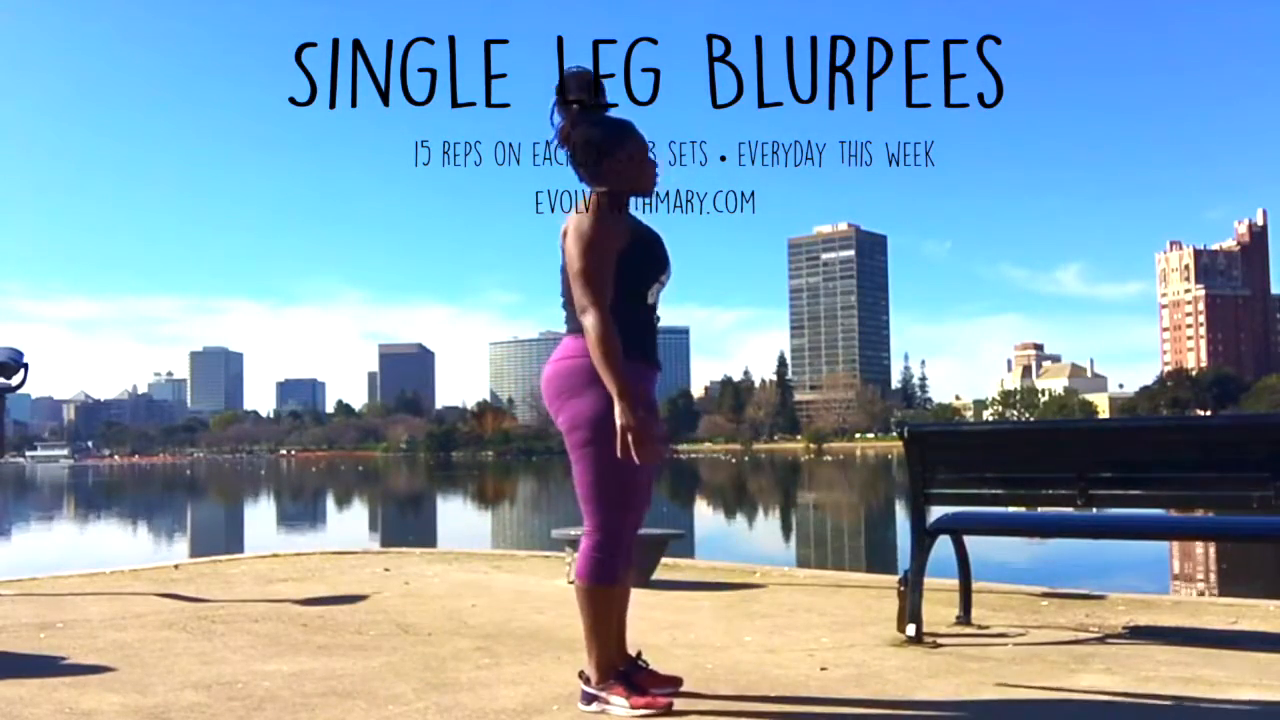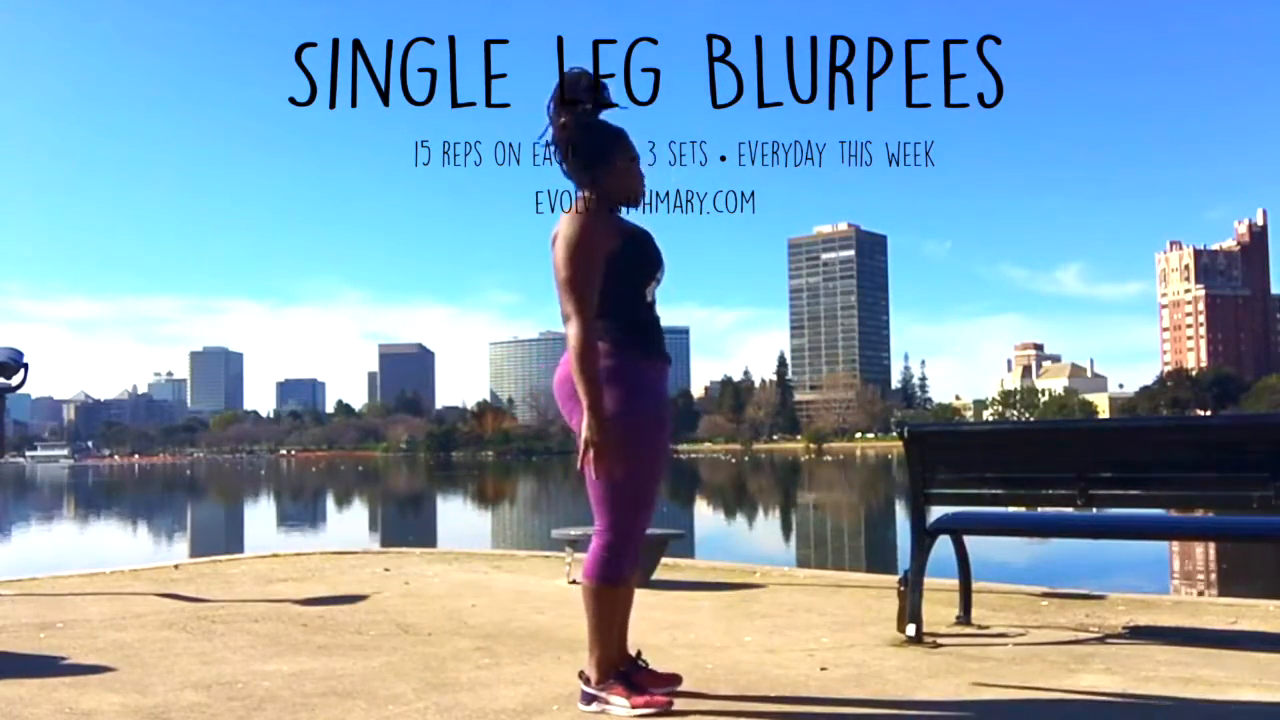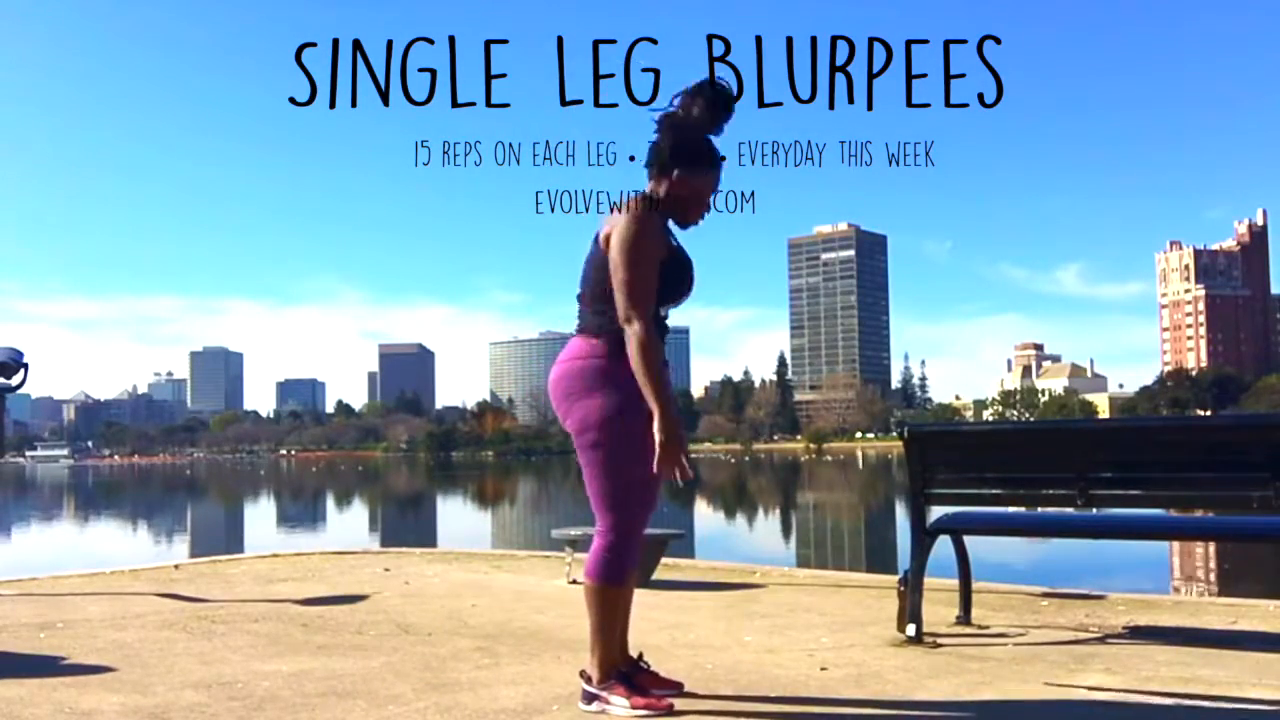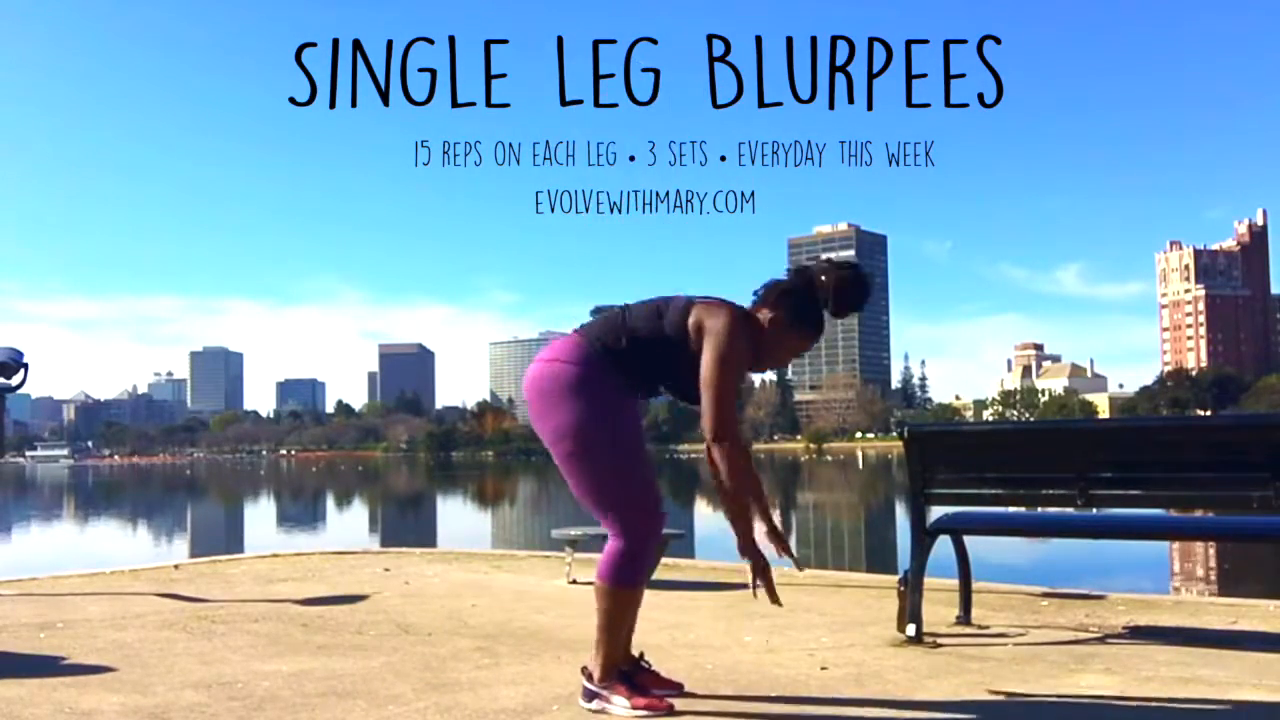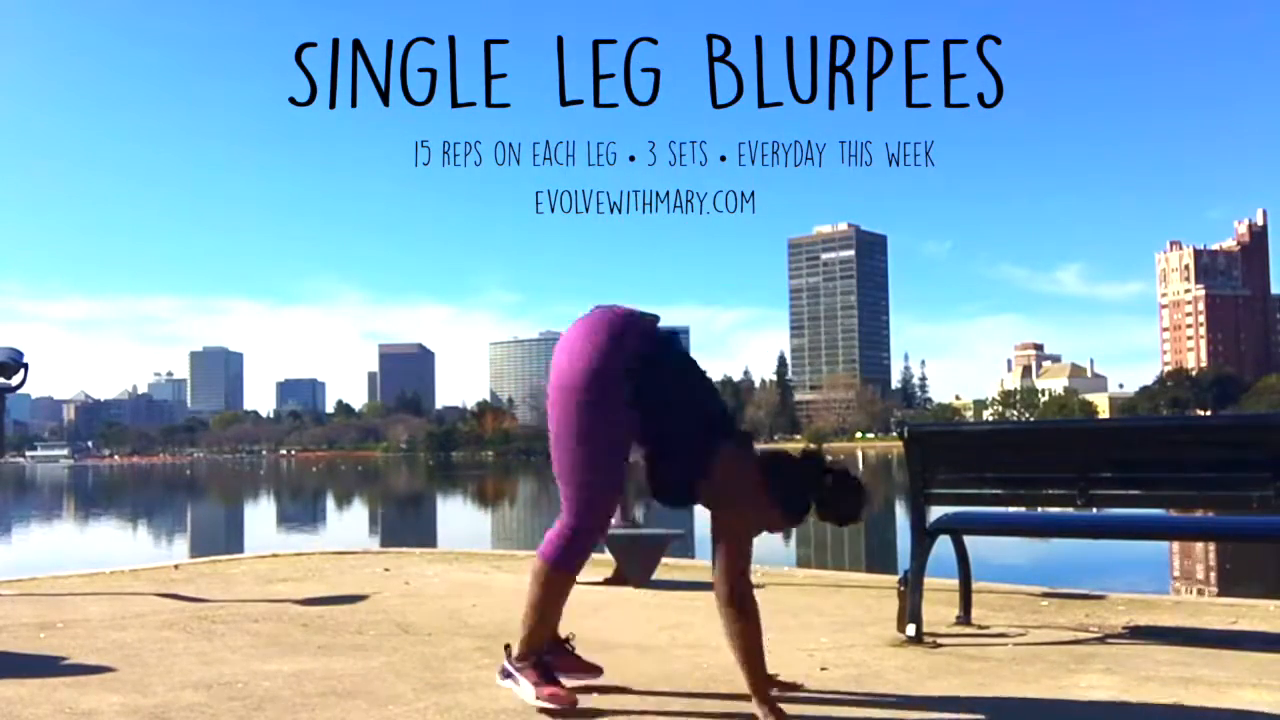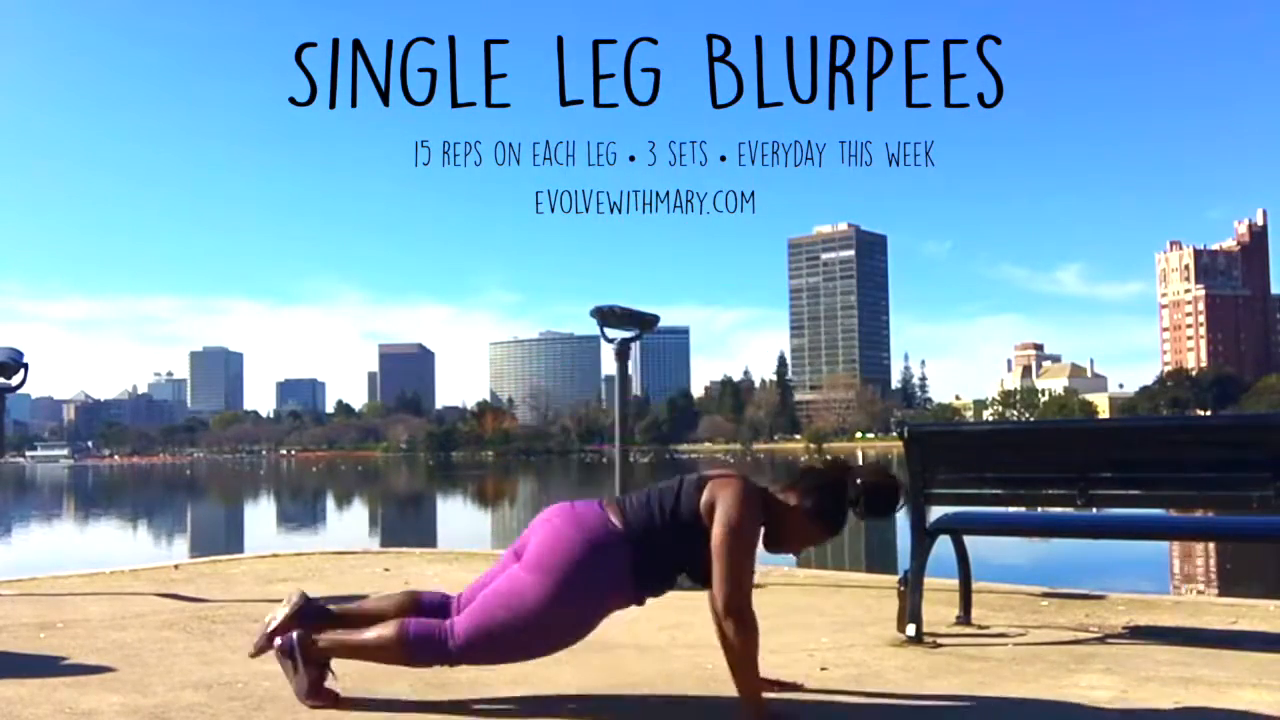
dt=0.3s
person 1, frame 1
left shoulder: (619, 223)
right shoulder: (595, 220)
right elbow: (594, 316)
left wrist: (633, 397)
right wrist: (625, 400)
left hip: (620, 383)
right hip: (595, 381)
left knee: (623, 530)
right knee: (607, 531)
left ankle: (618, 662)
person 1, frame 2
left shoulder: (607, 225)
right shoulder: (584, 224)
right elbow: (580, 325)
right wrist: (595, 413)
left hip: (635, 380)
right hip: (611, 381)
left knee: (627, 529)
right knee: (617, 529)
left ankle: (617, 662)
person 1, frame 3
left shoulder: (647, 225)
right shoulder: (638, 221)
right elbow: (634, 325)
left wrist: (660, 410)
right wrist: (664, 416)
left hip: (610, 379)
right hip: (599, 376)
left knee: (626, 526)
right knee: (620, 527)
left ankle: (617, 663)
person 1, frame 4
left shoulder: (734, 335)
right shoulder: (729, 331)
left elbow: (733, 444)
right elbow: (719, 443)
left wrist: (764, 519)
right wrist: (748, 544)
left hip: (587, 386)
right hip: (569, 380)
left knee: (639, 523)
right knee: (636, 526)
left ankle: (617, 661)
right ankle: (604, 679)
person 1, frame 5
left shoulder: (730, 477)
right shoulder: (741, 484)
left elbow: (731, 581)
right elbow: (733, 594)
left wrist: (756, 667)
left knee: (591, 518)
right knee: (584, 520)
left ankle: (547, 643)
right ankle: (526, 655)
person 1, frame 6
left shoulder: (737, 500)
right shoulder: (744, 503)
left elbow: (726, 605)
right elbow: (731, 609)
left hip: (569, 535)
right hip: (578, 565)
left knee: (456, 609)
right knee: (456, 639)
left ankle: (314, 615)
right ankle: (311, 646)
